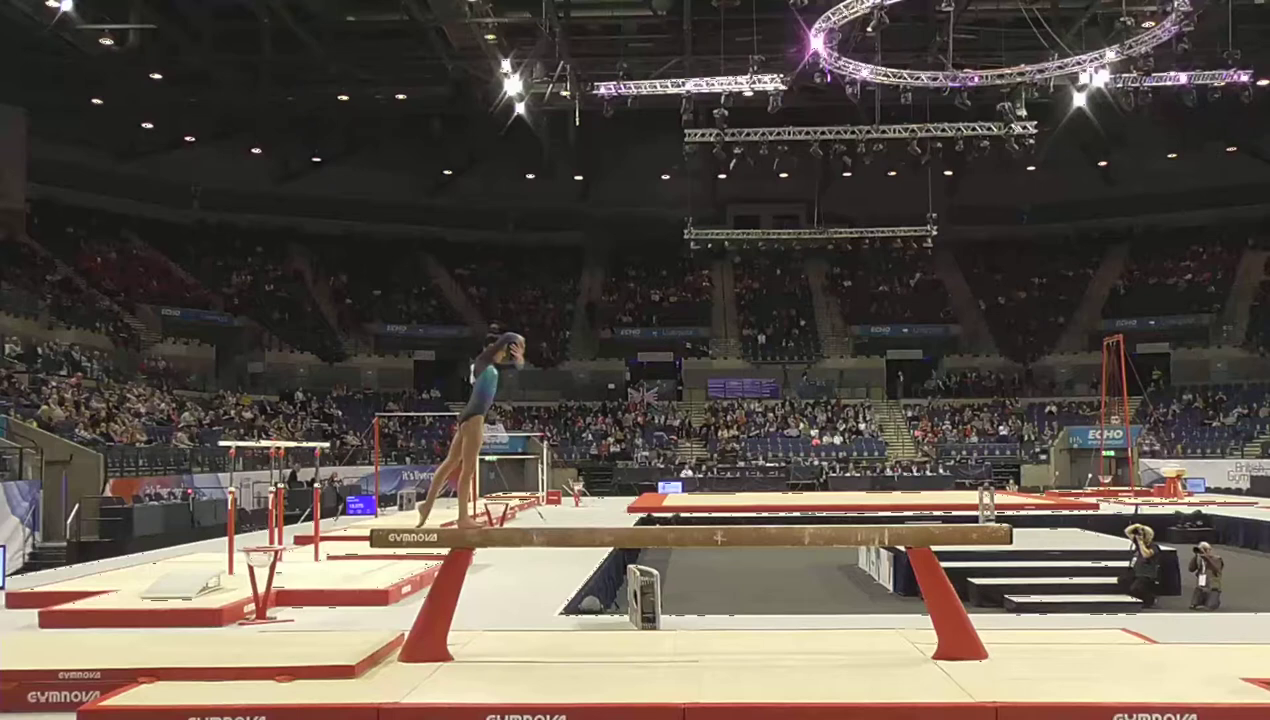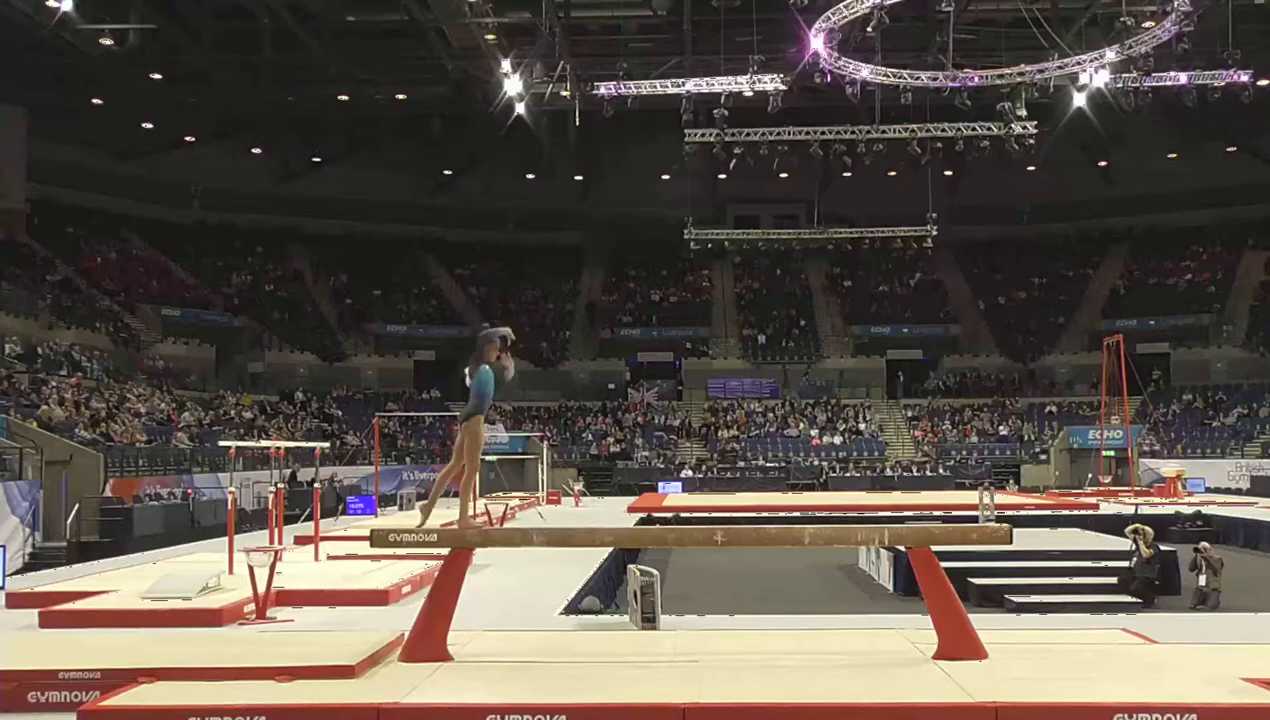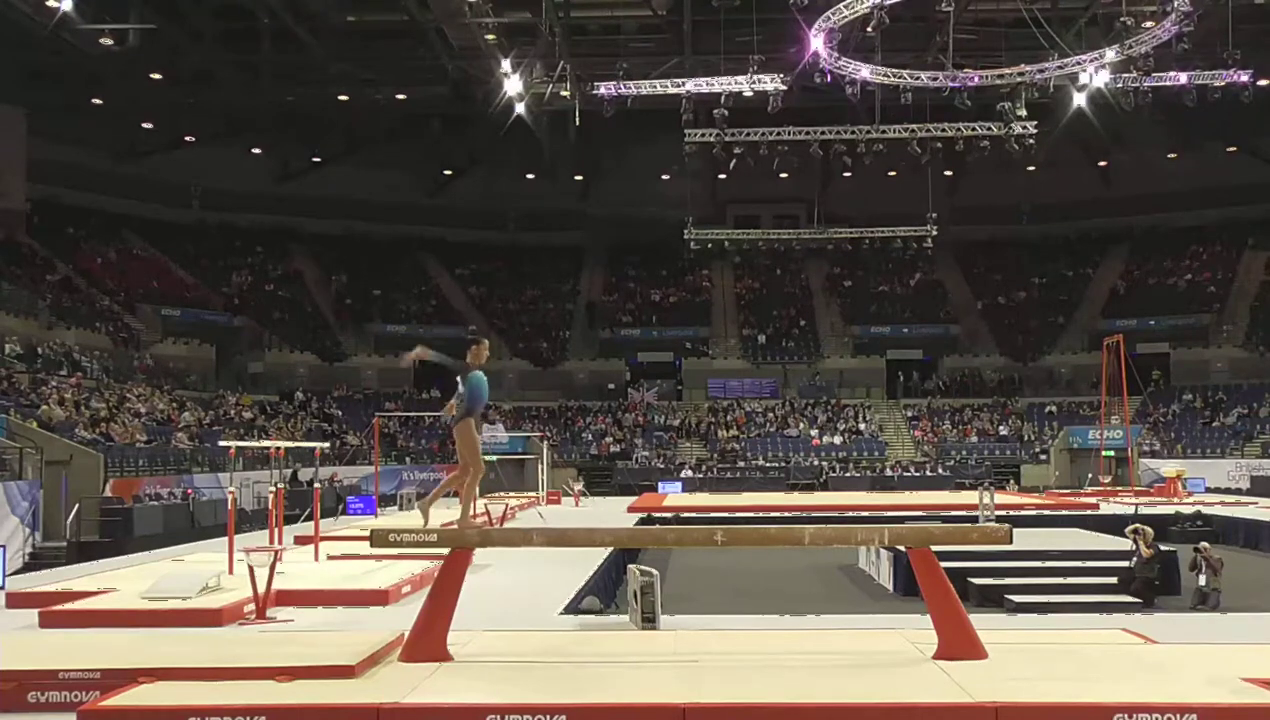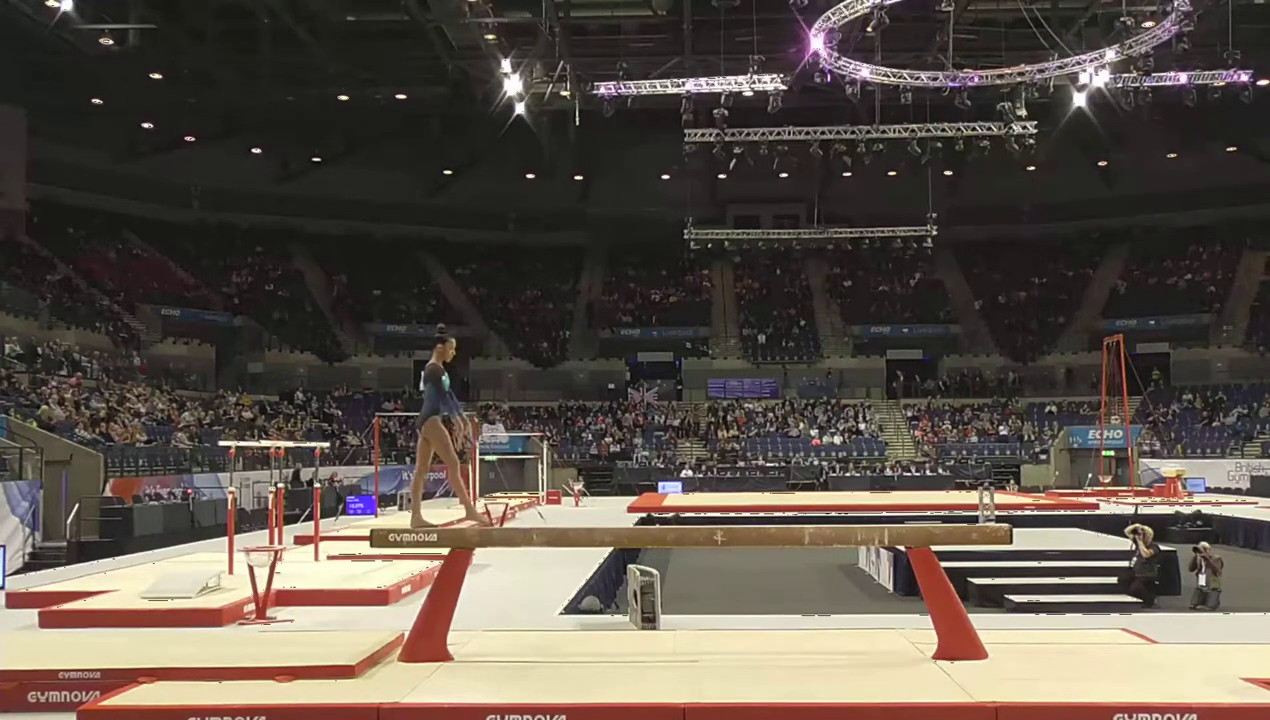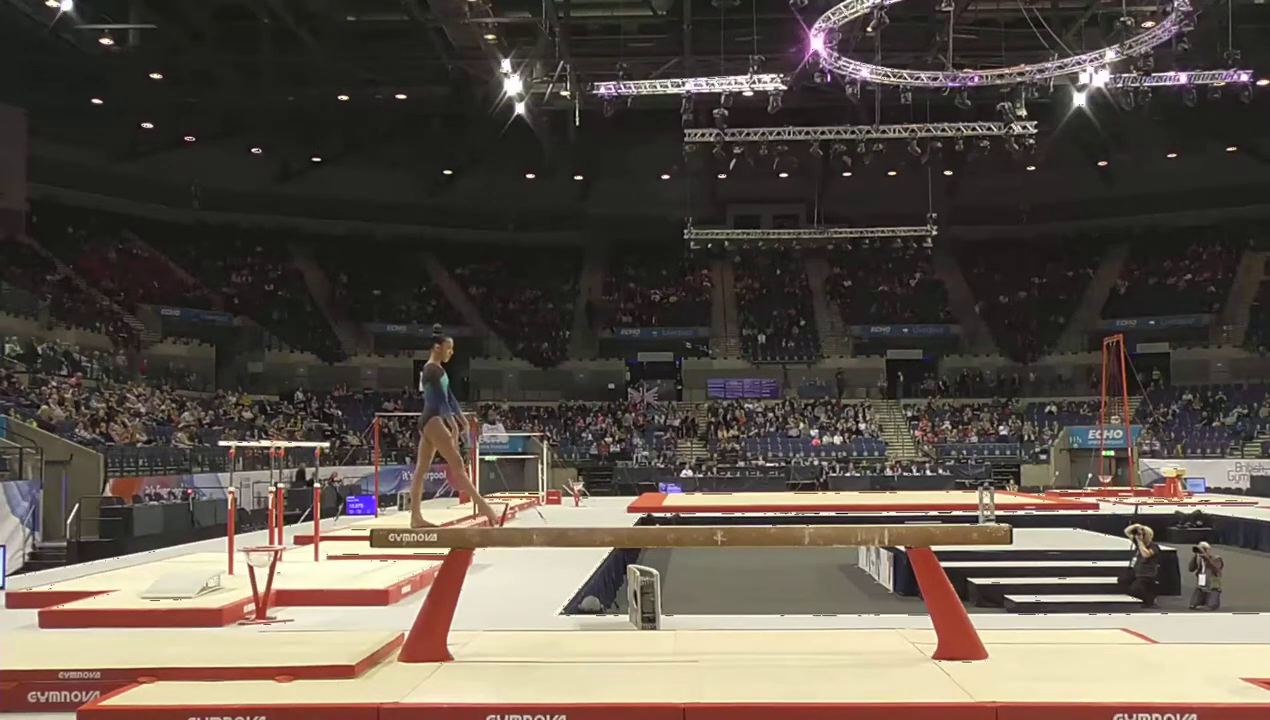
dt=0.7s
person 1, frame 1
left shoulder: (491, 366)
right shoulder: (482, 361)
left elbow: (516, 366)
right elbow: (506, 338)
left wrist: (518, 358)
right wrist: (518, 339)
left hip: (471, 418)
right hip: (473, 418)
left knee: (451, 462)
right knee: (468, 468)
left ankle: (427, 504)
right ankle: (463, 518)
person 1, frame 2
left shoulder: (487, 367)
right shoulder: (477, 363)
left elbow: (506, 375)
right elbow: (485, 336)
left wrist: (508, 366)
right wrist: (504, 331)
left hip: (472, 417)
right hip: (471, 418)
left knee: (455, 465)
right knee: (472, 469)
left ankle: (428, 506)
right ankle: (463, 519)
person 1, frame 3
left shoulder: (476, 370)
right shoulder: (467, 367)
right elbow: (446, 360)
left wrist: (455, 401)
right wrist: (421, 353)
left hip: (469, 422)
right hip: (464, 422)
left knee: (463, 472)
right knee: (477, 469)
left ankle: (427, 502)
right ankle: (464, 518)
person 1, frame 4
left shoulder: (437, 370)
right shoulder: (434, 370)
left elbow: (450, 396)
right elbow: (444, 398)
left wrist: (463, 420)
right wrist: (457, 423)
left hip: (427, 422)
right hip: (431, 421)
left knee: (421, 469)
right knee: (453, 464)
left ankle: (416, 517)
right ankle: (470, 510)
person 1, frame 5
left shoulder: (437, 370)
right shoulder: (432, 370)
left elbow: (449, 397)
right elbow: (441, 400)
left wrist: (462, 420)
right wrist: (453, 424)
left hip: (431, 422)
right hip: (433, 421)
left knee: (421, 470)
right knee: (457, 464)
left ankle: (416, 517)
right ankle: (482, 505)
